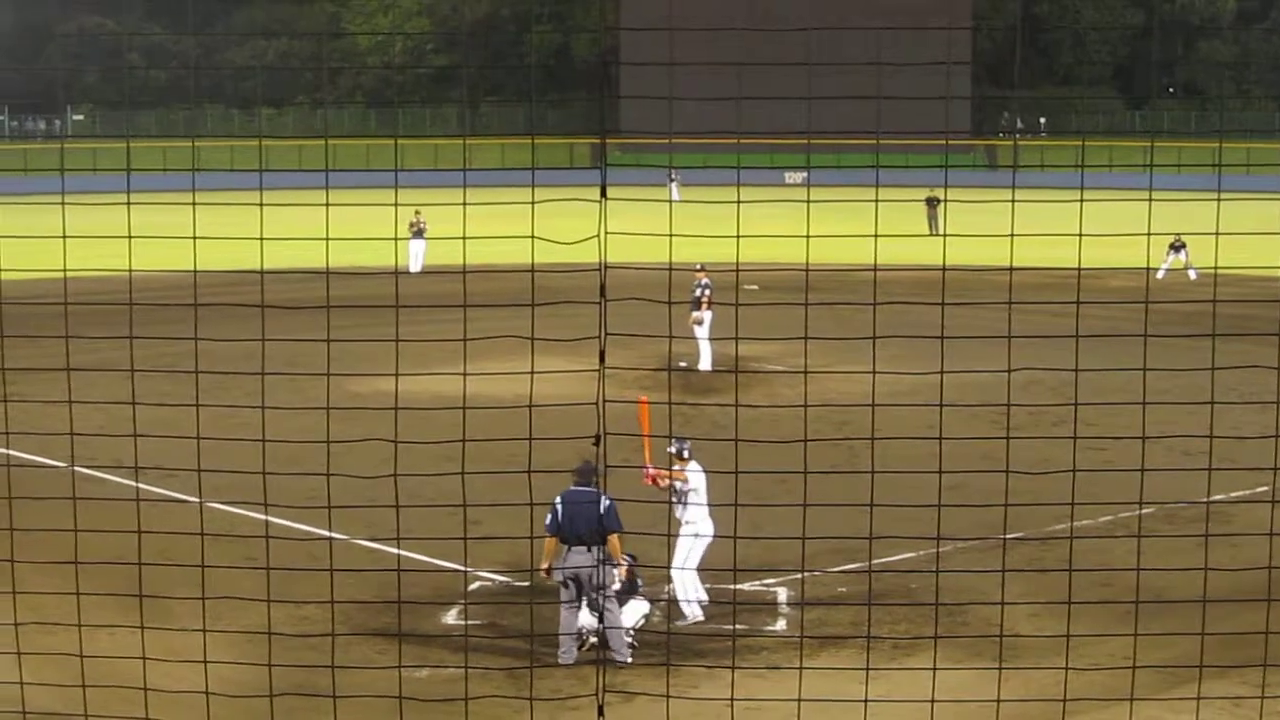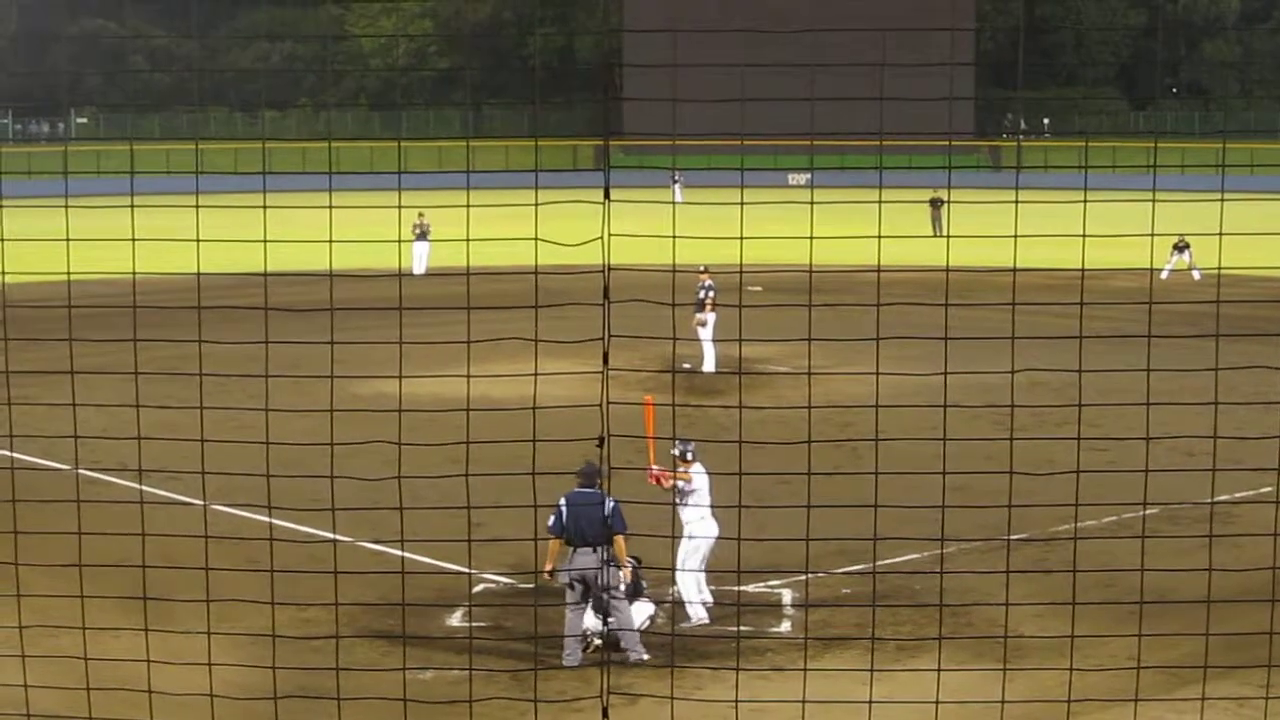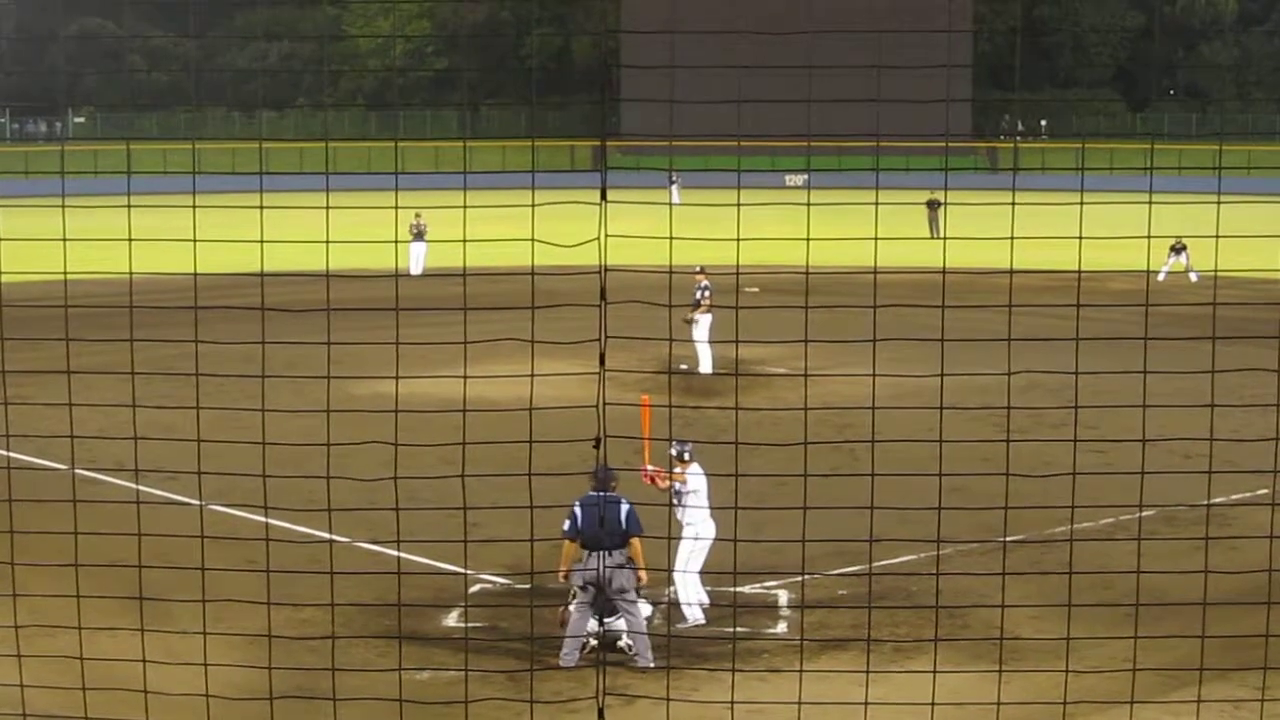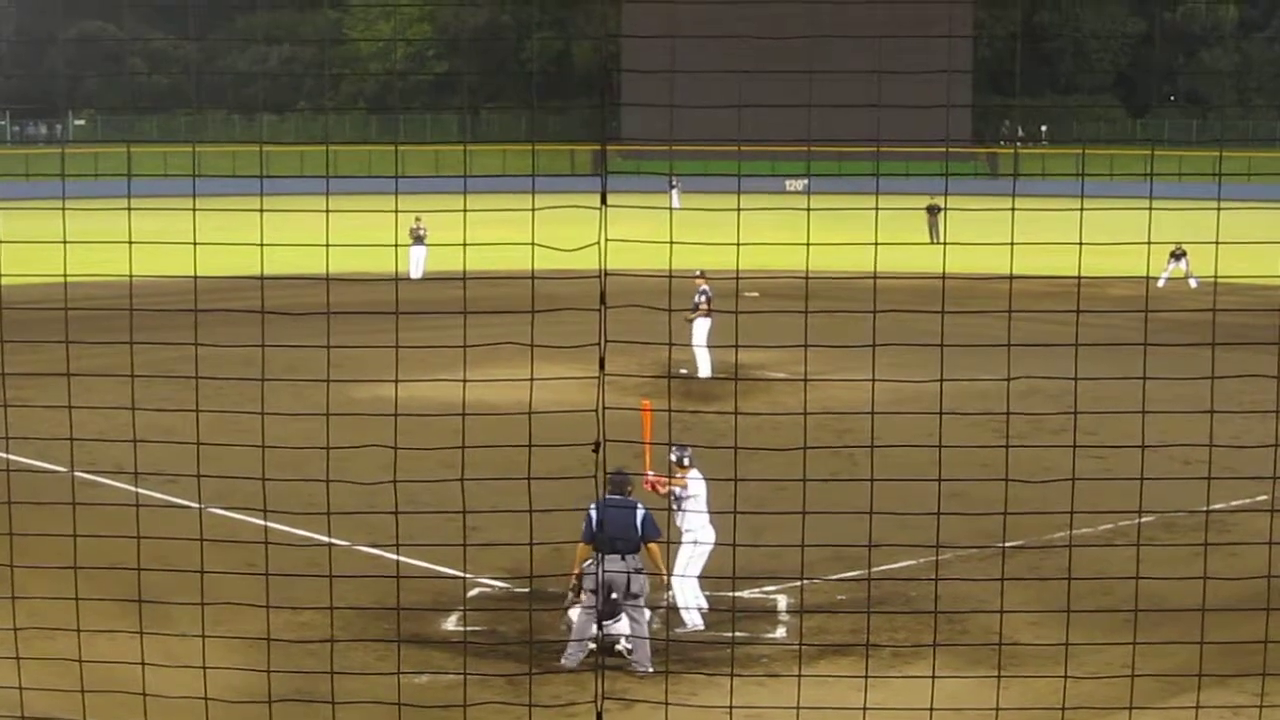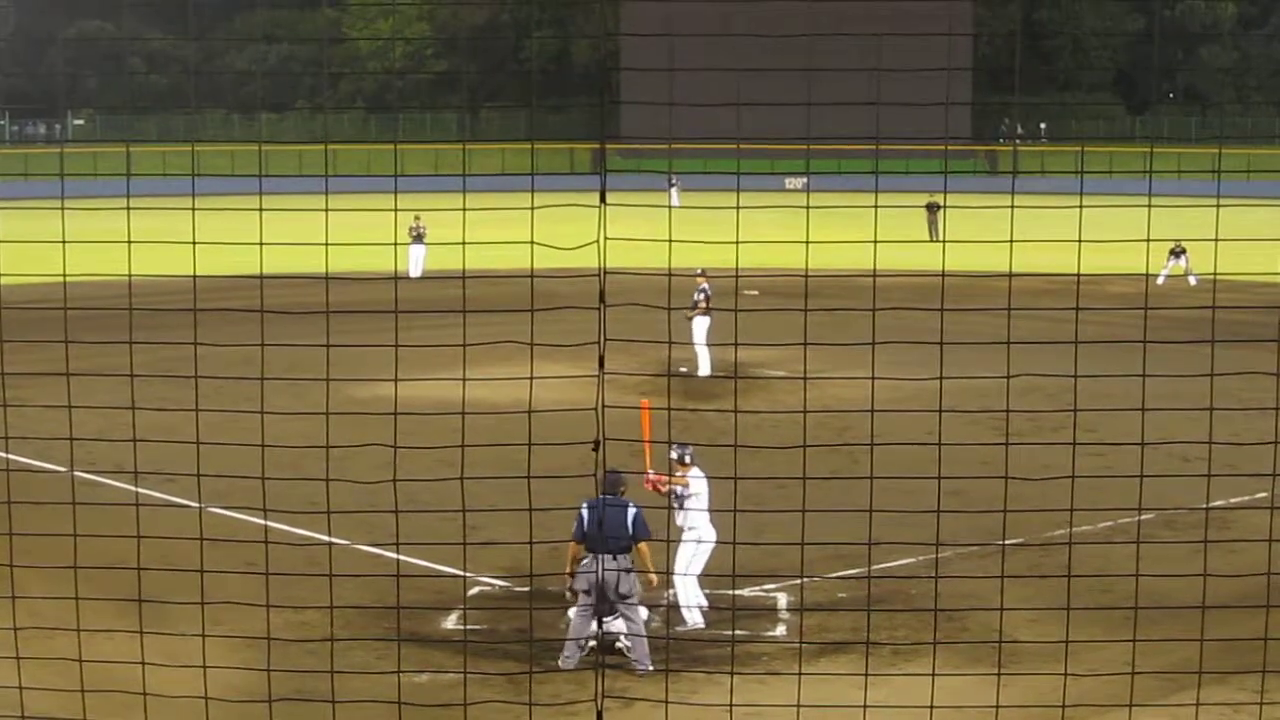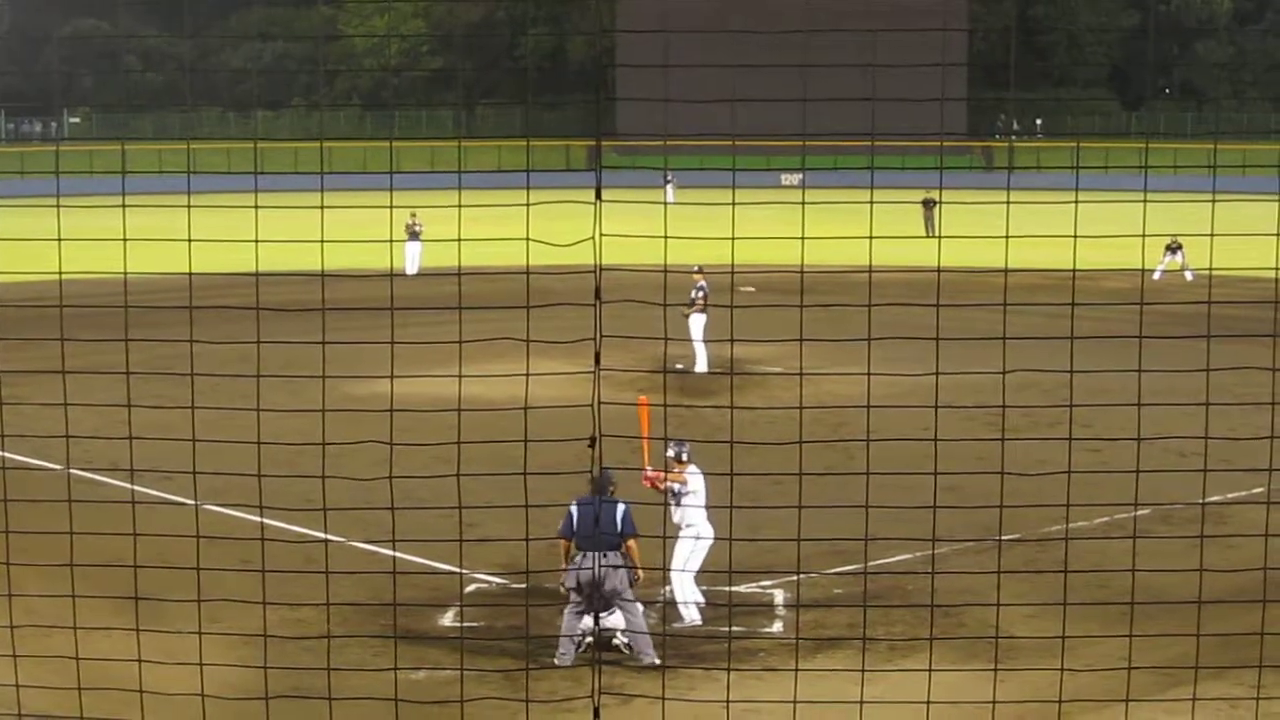
dt=0.3s
person 1, frame 1
left shoulder: (561, 500)
right shoulder: (603, 500)
left elbow: (551, 536)
right elbow: (612, 536)
left wrist: (546, 562)
right wrist: (620, 563)
left hip: (570, 558)
right hip: (595, 559)
left knee: (569, 607)
right knee: (609, 607)
left ankle: (566, 655)
right ankle: (621, 654)
person 1, frame 2
left shoulder: (566, 501)
right shoulder: (608, 502)
left elbow: (555, 537)
right elbow: (618, 537)
left wrist: (549, 564)
right wrist: (625, 565)
left hip: (576, 560)
right hip: (602, 560)
left knee: (574, 609)
right knee: (618, 607)
left ankle: (570, 657)
right ankle: (635, 651)
person 1, frame 3
left shoulder: (580, 505)
right shoulder: (623, 505)
left elbow: (570, 540)
right elbow: (634, 540)
left wrist: (564, 567)
right wrist: (641, 568)
left hip: (589, 563)
right hip: (617, 563)
left knee: (580, 611)
right knee: (631, 611)
left ankle: (568, 657)
right ankle: (644, 658)
person 1, frame 4
left shoulder: (595, 508)
right shoulder: (639, 510)
left elbow: (585, 543)
right elbow: (651, 544)
left wrist: (576, 569)
right wrist: (661, 570)
left hip: (601, 567)
right hip: (628, 568)
left knee: (587, 613)
right knee: (637, 617)
left ankle: (571, 658)
right ankle: (642, 664)
person 1, frame 5
left shoulder: (587, 507)
right shoulder: (631, 509)
left elbow: (576, 542)
right elbow: (641, 544)
left wrist: (569, 567)
right wrist: (650, 571)
left hip: (592, 567)
right hip: (620, 568)
left knee: (582, 615)
right knee: (632, 617)
left ankle: (568, 660)
right ankle: (642, 663)
person 1, frame 6
left shoulder: (576, 506)
right shoulder: (620, 507)
left elbow: (565, 540)
right elbow: (630, 542)
left wrist: (565, 563)
right wrist: (637, 567)
left hip: (583, 565)
right hip: (612, 565)
left knee: (573, 612)
right knee: (631, 611)
left ankle: (564, 657)
right ankle: (648, 656)
person 2, frame 1
left shoulder: (695, 471)
right shoulder: (678, 469)
left elbow: (681, 477)
right elbow: (666, 485)
left wrist: (658, 472)
right wrist: (654, 478)
left hip: (697, 527)
right hip: (689, 526)
left knee: (679, 570)
right knee: (686, 567)
left ankle: (693, 612)
right ankle: (699, 597)
person 2, frame 2
left shoulder: (698, 473)
right shoulder: (683, 471)
left elbow: (685, 478)
right elbow: (669, 485)
left wrist: (662, 472)
right wrist: (657, 477)
left hip: (697, 528)
right hip: (703, 526)
left knee: (683, 572)
right knee: (695, 568)
left ankle: (698, 615)
right ankle: (704, 598)
person 2, frame 3
left shoulder: (695, 473)
right shoulder: (680, 471)
left elbow: (679, 479)
right elbow: (665, 485)
left wrist: (657, 472)
right wrist: (653, 477)
left hip: (698, 529)
right hip: (694, 528)
left knee: (682, 572)
right knee: (689, 569)
left ankle: (695, 616)
right ankle: (700, 599)
person 2, frame 4
left shoulder: (695, 479)
right shoulder: (679, 478)
left elbow: (679, 483)
right elbow: (665, 492)
left wrist: (657, 479)
right wrist: (653, 484)
left hip: (698, 535)
right hip: (692, 534)
left knee: (680, 578)
right knee: (687, 574)
left ankle: (694, 621)
right ankle: (699, 604)
person 2, frame 5
left shoulder: (697, 477)
right shoulder: (680, 476)
left elbow: (682, 482)
right elbow: (666, 491)
left wrist: (658, 477)
right wrist: (655, 484)
left hip: (699, 534)
right hip: (691, 533)
left knee: (682, 576)
right knee: (684, 573)
left ankle: (695, 620)
right ankle: (699, 603)
person 2, frame 6
left shoulder: (694, 475)
right shoulder: (676, 474)
left elbow: (681, 479)
right elbow: (665, 489)
left wrist: (657, 475)
right wrist: (653, 481)
left hip: (697, 531)
right hip: (687, 531)
left knee: (679, 572)
right knee: (680, 570)
left ankle: (691, 617)
right ankle: (696, 599)
